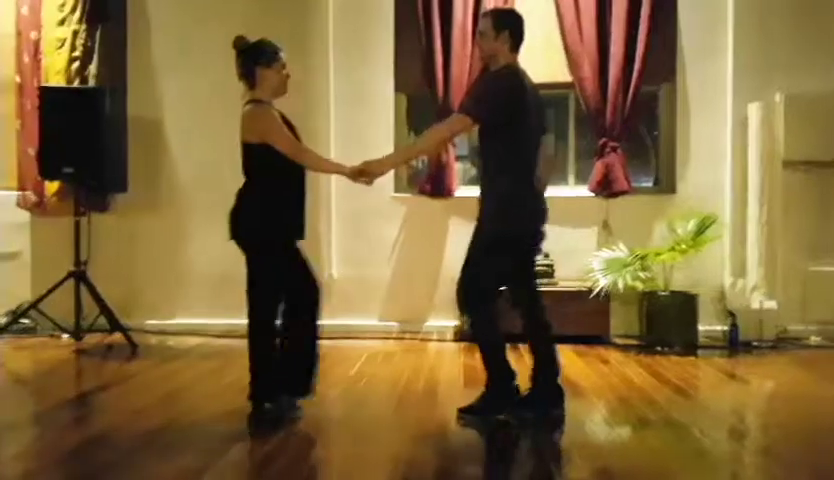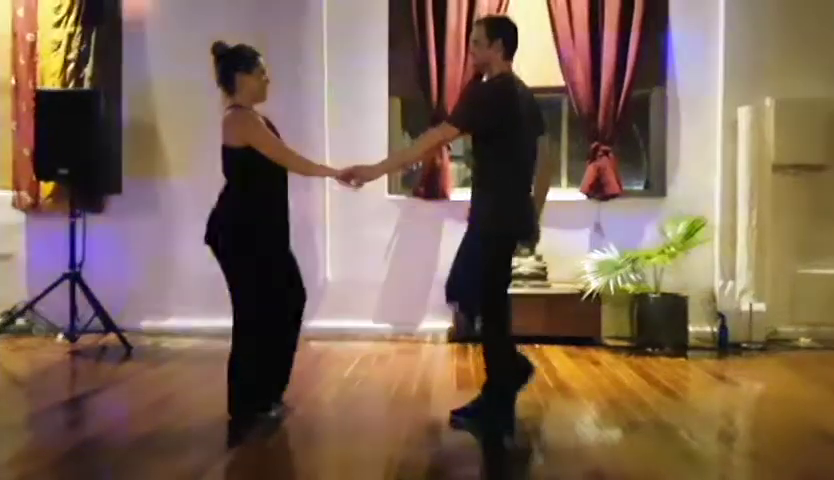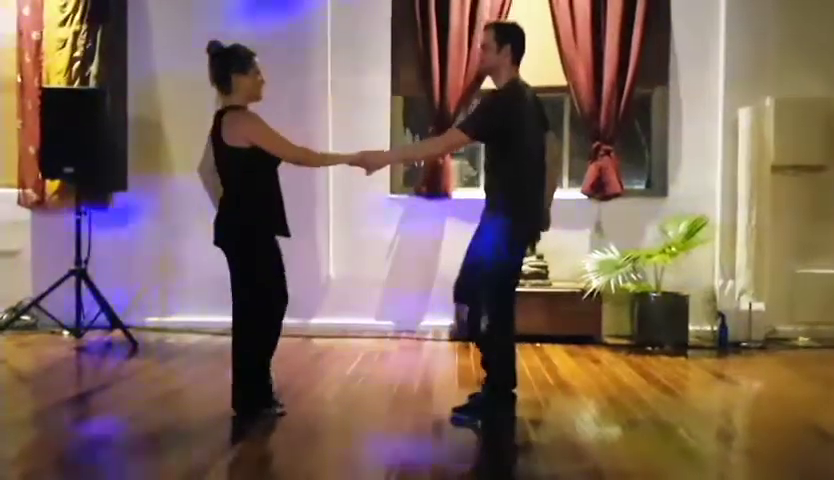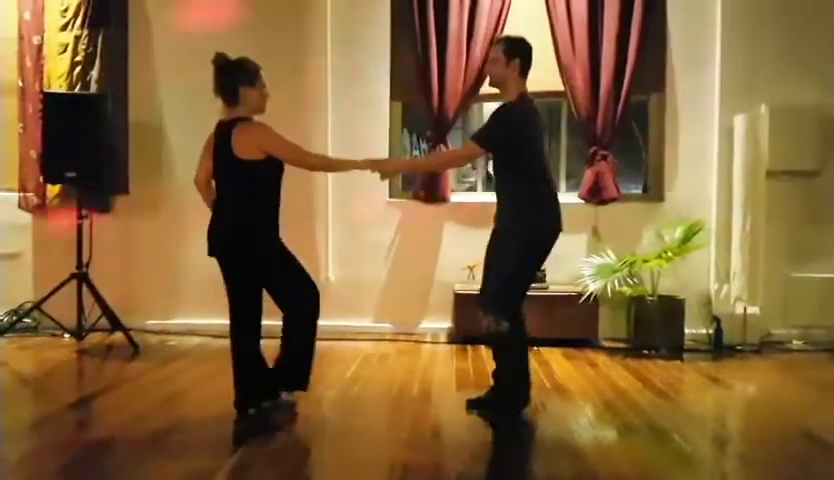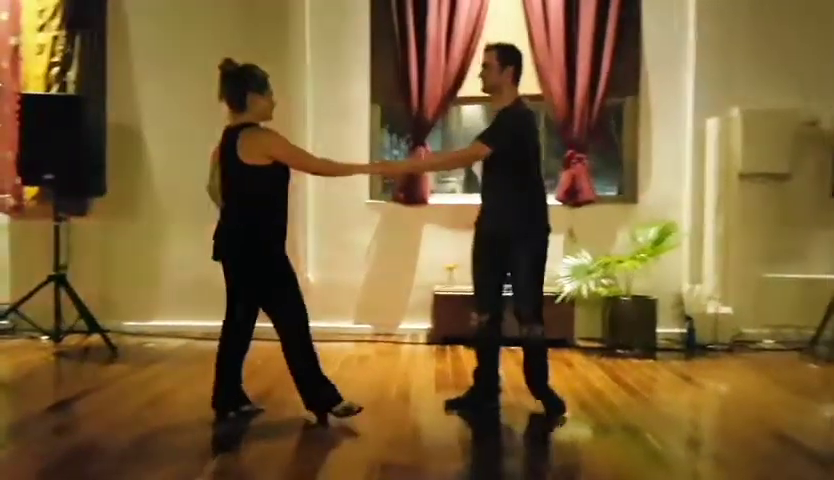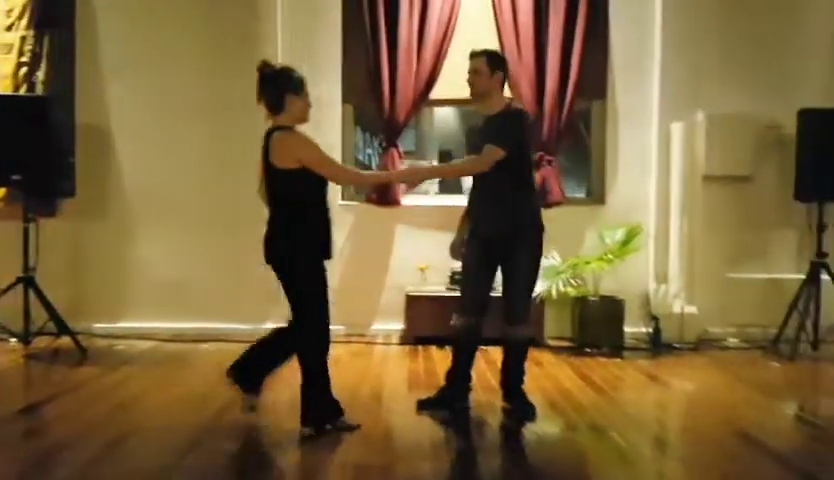
dt=0.3s
person 1, frame 1
left shoulder: (496, 83)
right shoulder: (524, 88)
left elbow: (448, 130)
right elbow: (542, 154)
left wrist: (388, 162)
left hip: (504, 213)
right hip: (524, 212)
left knee: (475, 298)
right knee: (527, 302)
left ankle: (501, 392)
right ankle: (546, 393)
person 1, frame 2
left shoulder: (488, 92)
right shoulder: (523, 95)
left elbow: (436, 139)
right elbow: (542, 156)
left wrist: (376, 170)
right wrist: (533, 215)
left hip: (495, 215)
right hip: (513, 213)
left knee: (489, 302)
right knee: (488, 299)
left ankle: (497, 399)
right ankle: (510, 368)
person 1, frame 3
left shoulder: (501, 102)
right shoulder: (526, 99)
left elbow: (446, 144)
right elbow: (543, 154)
left wrist: (386, 157)
right wrist: (542, 208)
left hip: (509, 217)
right hip: (520, 213)
left knee: (491, 299)
right knee: (485, 295)
left ankle: (497, 393)
right ankle: (500, 384)
person 1, frame 4
left shoulder: (512, 115)
right shoulder: (519, 112)
left elbow: (460, 156)
left wrist: (401, 166)
left hip: (531, 225)
right hip: (516, 222)
left knee: (503, 305)
right knee: (497, 303)
left ankle: (515, 389)
right ankle: (507, 390)
person 1, frame 5
left shoulder: (519, 119)
right shoulder: (503, 119)
left elbow: (467, 157)
left wrist: (412, 166)
left hip: (526, 231)
right hip: (493, 229)
left knee: (528, 311)
right knee: (486, 310)
left ankle: (540, 387)
right ankle: (484, 389)
person 1, frame 6
left shoulder: (515, 121)
right shoulder: (483, 126)
left elbow: (483, 164)
left wrist: (429, 172)
right wrist: (462, 231)
left hip: (520, 233)
right hip: (483, 233)
left knee: (517, 315)
right knee: (468, 312)
left ankle: (513, 391)
right ankle: (456, 389)
person 2, frame 1
left shoulder: (268, 113)
right shoulder: (259, 113)
left elbow: (291, 158)
right elbow: (299, 154)
right wrist: (345, 170)
left hip: (270, 223)
right hip: (260, 224)
left knee: (268, 304)
right knee: (303, 294)
left ankle: (269, 392)
right ankle: (280, 390)
person 2, frame 2
left shoulder: (251, 119)
right shoulder: (240, 118)
right elbow: (285, 158)
right wrist: (333, 172)
left hip: (255, 229)
right hip: (240, 231)
left knee: (288, 298)
right knee: (253, 311)
left ankle: (262, 395)
right ankle: (247, 404)
person 2, frame 3
left shoulder: (225, 120)
right shoulder: (243, 120)
left elbow: (210, 171)
right elbow: (295, 155)
right wrist: (347, 158)
left hip: (240, 225)
right hip: (249, 228)
left knee: (264, 306)
right knee: (257, 309)
left ankle: (256, 395)
right ankle: (250, 401)
person 2, frame 4
left shoulder: (221, 132)
right shoulder: (253, 132)
left elbow: (202, 181)
right elbow: (309, 161)
right wrist: (360, 164)
left hip: (230, 235)
right hip: (252, 238)
left knee: (245, 314)
right knee: (304, 299)
left ankle: (254, 397)
right ankle: (281, 386)
person 2, frame 5
left shoulder: (229, 138)
right shoulder: (261, 138)
left elbow: (216, 188)
right elbow: (317, 167)
right wrist: (367, 167)
left hip: (237, 241)
right hip: (258, 245)
left knee: (239, 319)
right knee: (292, 319)
left ankle: (229, 401)
right ankle: (322, 400)
person 2, frame 6
left shoulder: (274, 139)
right shoulder: (292, 140)
left elbow: (266, 191)
right elbow: (344, 177)
right wrist: (394, 176)
left hip: (289, 244)
right hip: (297, 248)
left knee: (307, 324)
right knee: (313, 328)
left ankle: (256, 379)
right ankle: (319, 415)
